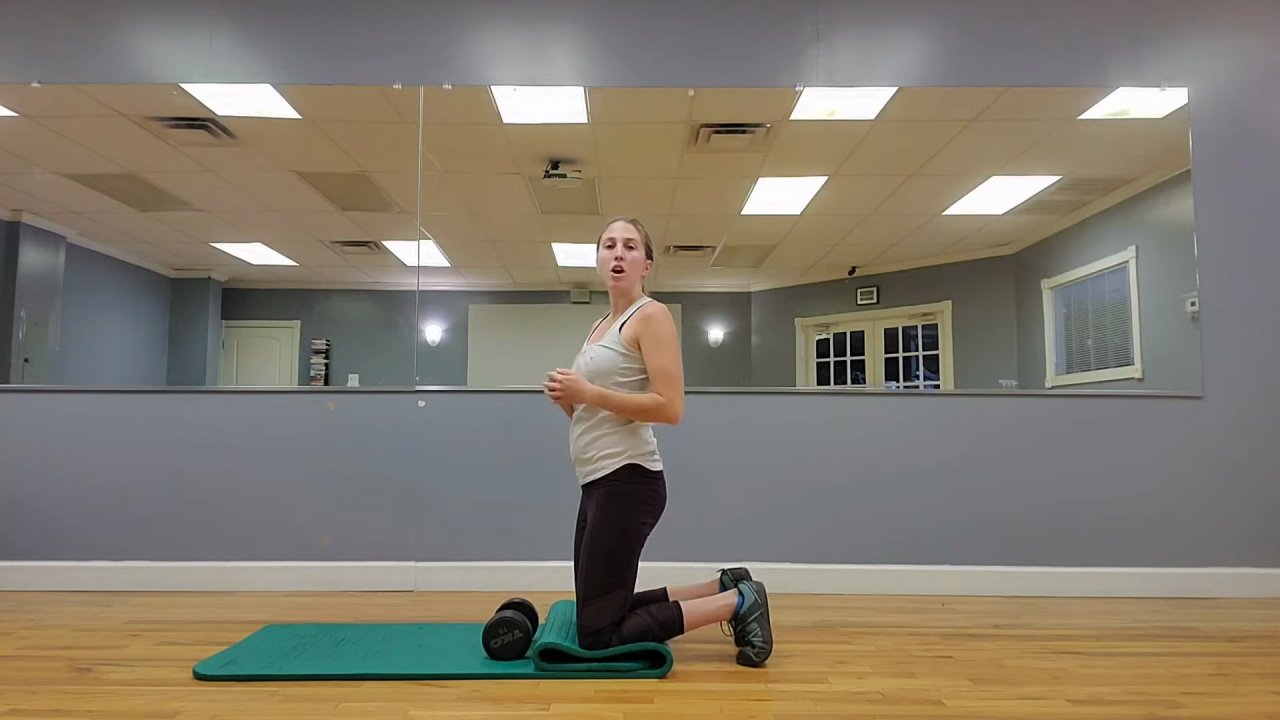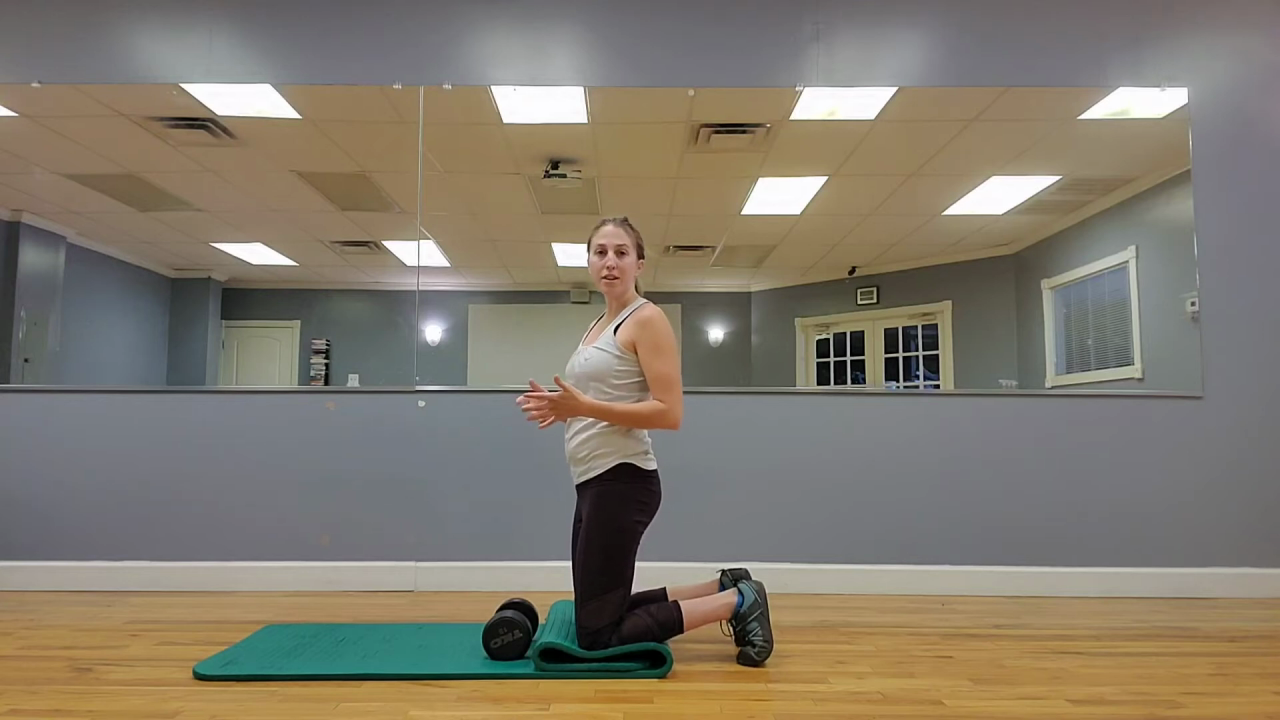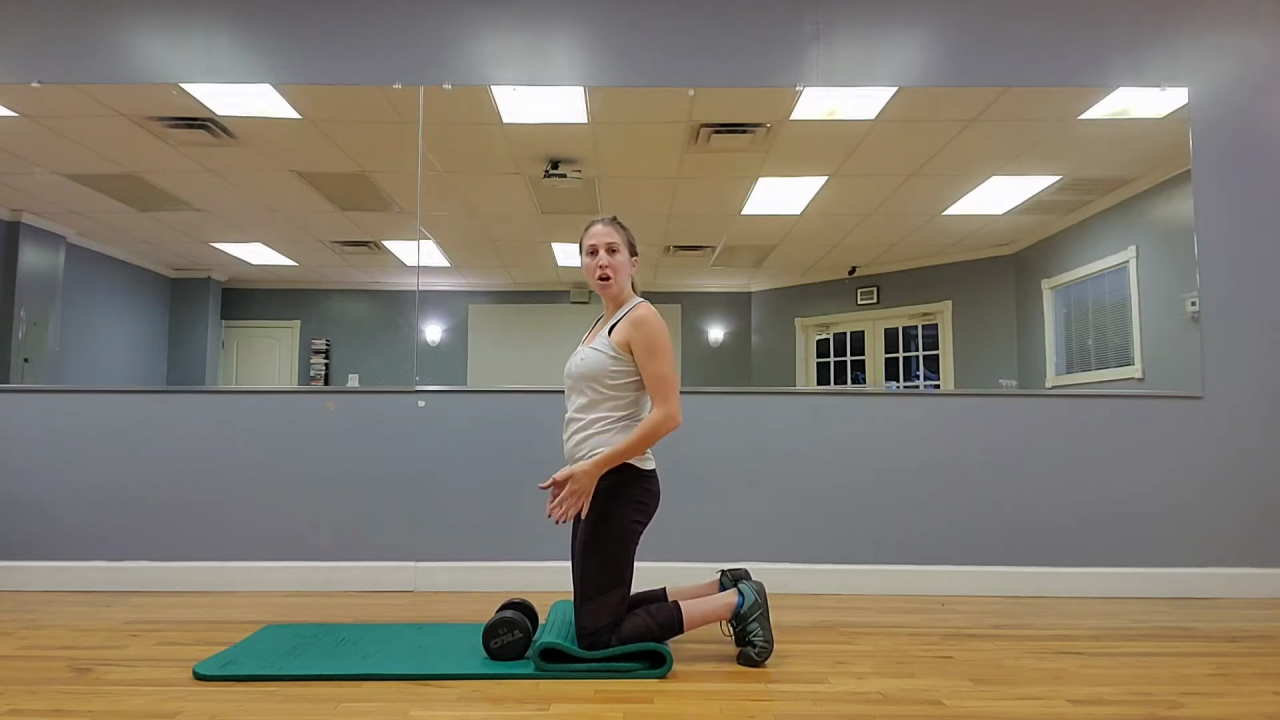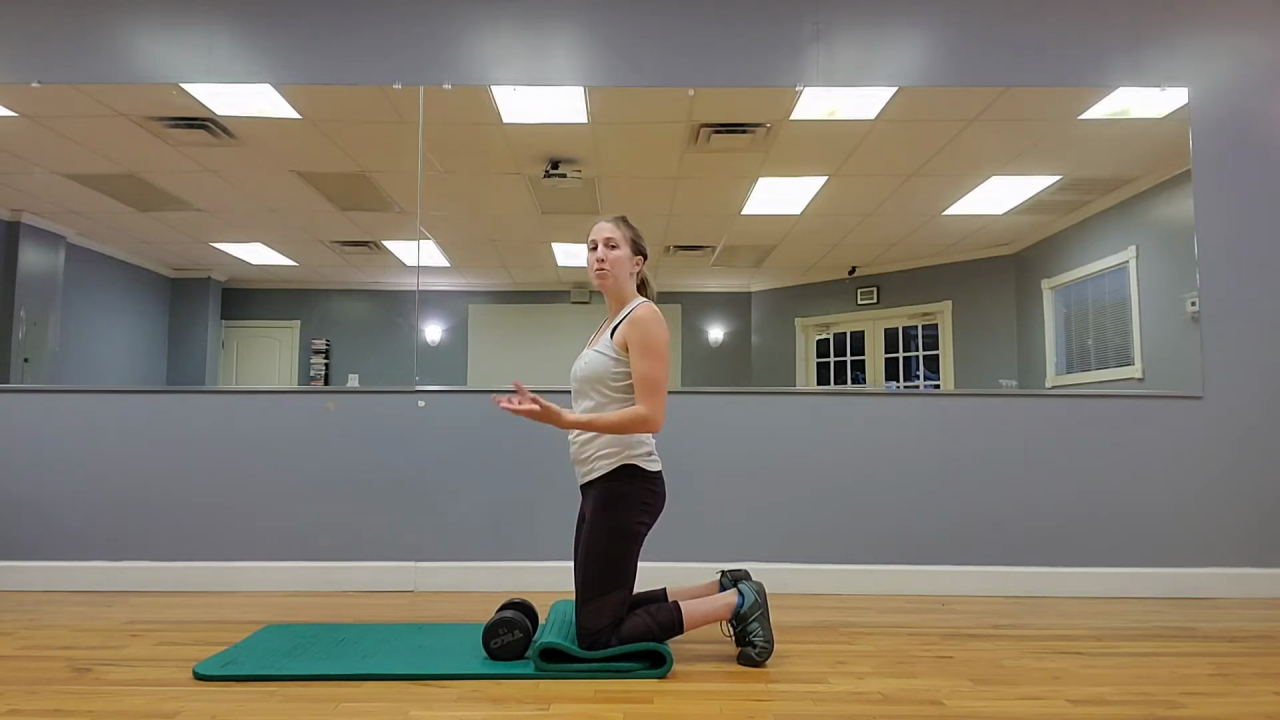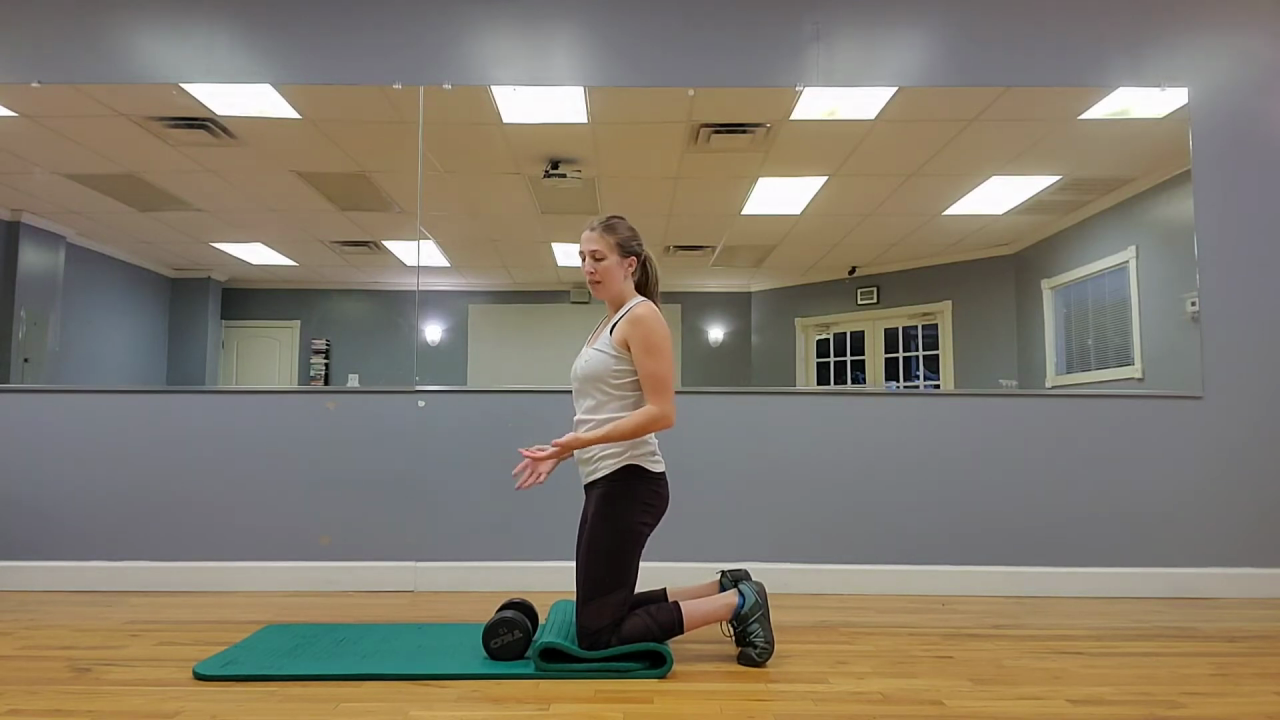
dt=1s
person 1, frame 1
left shoulder: (651, 316)
right shoulder: (601, 326)
left elbow: (669, 408)
left wrist: (588, 392)
right wrist: (567, 397)
left hip: (626, 483)
right hip: (601, 485)
left knee: (599, 633)
right knee: (603, 614)
left ankle: (737, 602)
right ankle: (725, 588)
person 1, frame 2
left shoulder: (646, 319)
right shoulder: (598, 326)
left elbow: (669, 413)
left wrist: (585, 407)
right wrist: (562, 408)
left hip: (621, 483)
right hip: (595, 485)
left knee: (597, 634)
right knee: (602, 614)
left ankle: (737, 602)
right ankle: (723, 588)
person 1, frame 3
left shoulder: (641, 319)
right shoulder: (599, 326)
left elbow: (667, 415)
left wrist: (593, 468)
right wrist: (576, 469)
left hip: (619, 485)
right hip: (599, 482)
left knee: (598, 634)
right knee: (603, 614)
left ankle: (737, 602)
right ankle: (725, 588)
person 1, frame 4
left shoulder: (643, 318)
right shoulder: (609, 324)
left elbow: (649, 416)
left wrist: (566, 420)
right wrist: (549, 412)
left hip: (625, 485)
right hip: (603, 485)
left knee: (598, 634)
right knee: (603, 615)
left ankle: (736, 602)
right ankle: (724, 590)
person 1, frame 5
left shoulder: (642, 316)
right shoulder: (608, 325)
left elbow: (661, 413)
left wrist: (582, 442)
right wrist: (561, 450)
left hip: (627, 484)
right hip: (607, 484)
left knee: (597, 634)
right knee: (605, 614)
left ankle: (736, 603)
right ankle: (725, 590)
